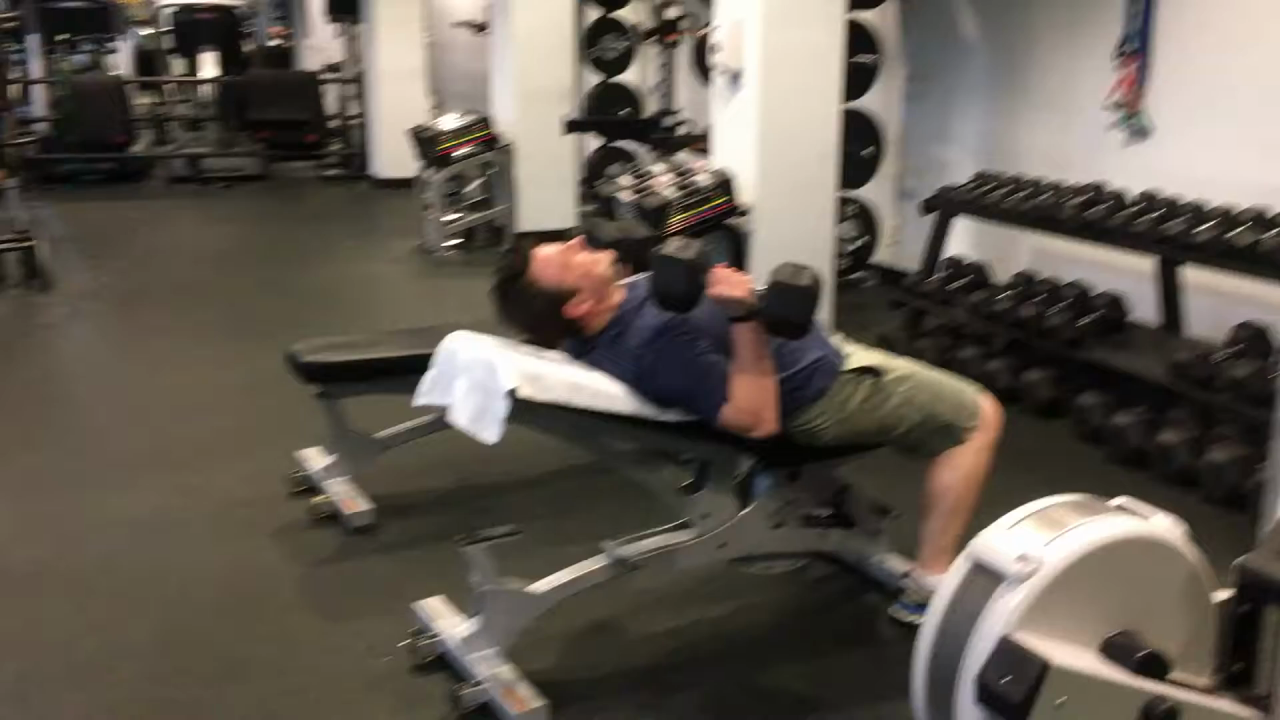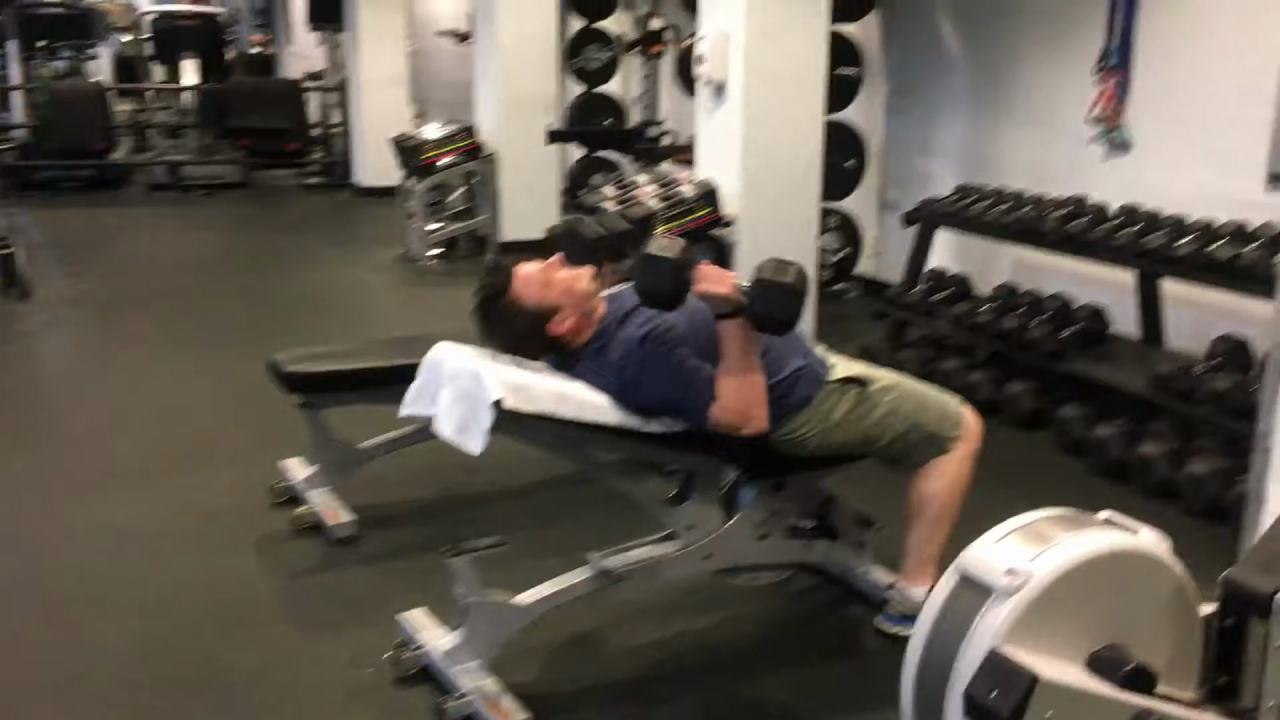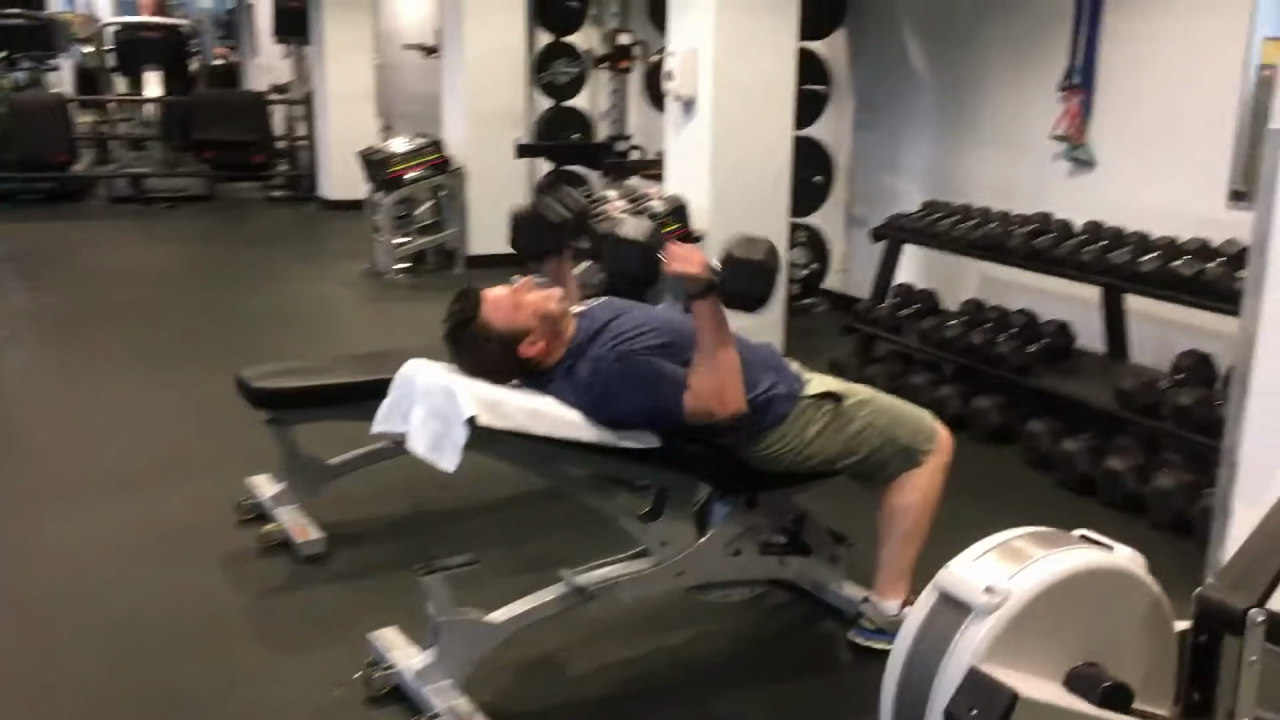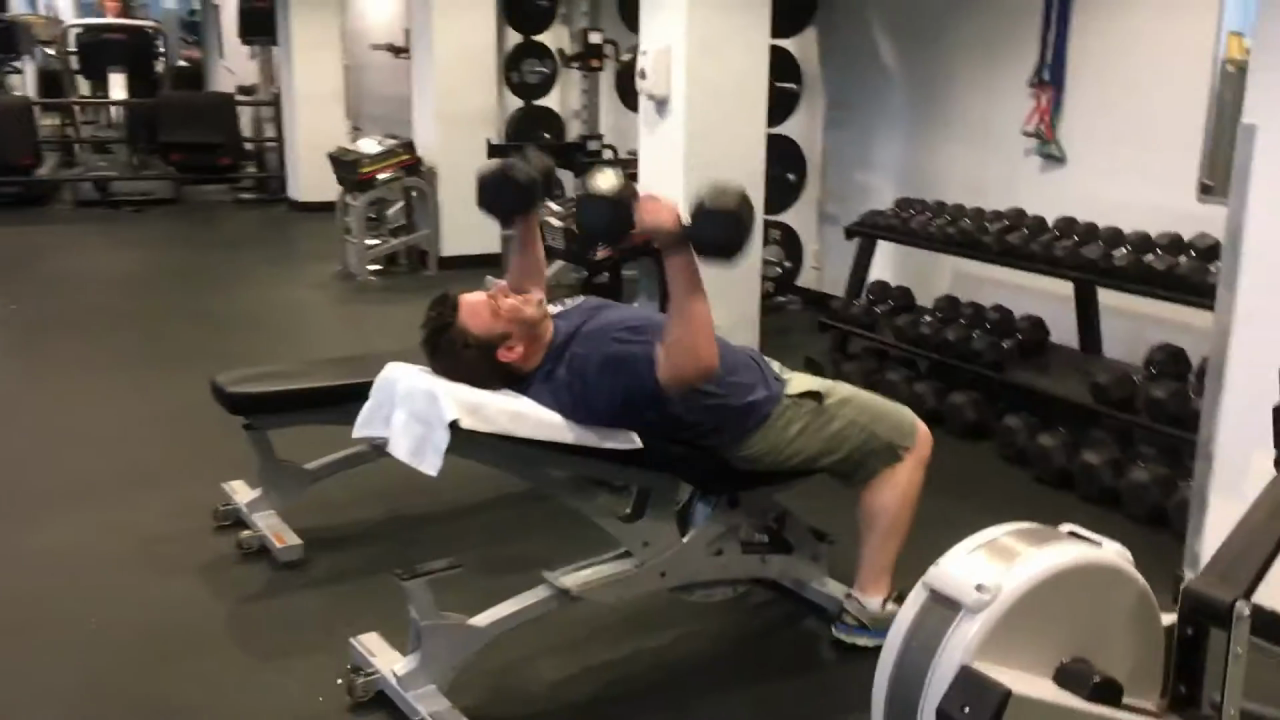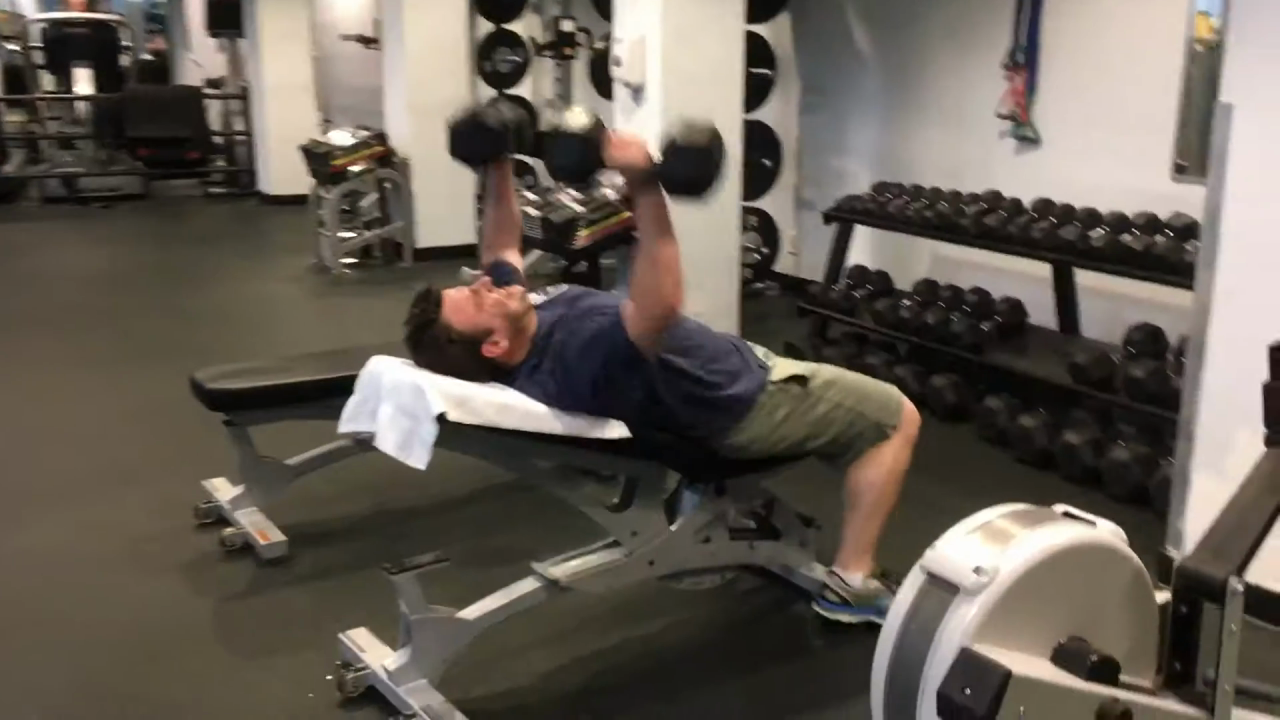
dt=0.1s
person 1, frame 1
left shoulder: (603, 325)
right shoulder: (649, 351)
right elbow: (758, 418)
right wrist: (743, 313)
right hip: (822, 386)
right knee: (979, 417)
right ankle: (930, 587)
person 1, frame 2
left shoulder: (583, 340)
right shoulder: (631, 362)
right elbow: (747, 415)
right wrist: (729, 311)
right hip: (805, 396)
right knee: (960, 429)
right ankle: (914, 599)
person 1, frame 3
left shoulder: (557, 339)
right shoulder: (603, 377)
right elbow: (724, 400)
left wrist: (558, 255)
right wrist: (701, 292)
right hip: (776, 411)
right knee: (930, 442)
right ankle: (885, 613)
person 1, frame 4
left shoulder: (537, 351)
right shoulder: (585, 376)
left elbow: (528, 294)
right elbow: (696, 360)
left wrist: (525, 216)
right wrist: (672, 245)
left hip: (738, 385)
right hip: (754, 412)
right knee: (909, 438)
right ankle: (868, 607)
person 1, frame 5
left shoulder: (511, 320)
right shoulder: (569, 366)
left elbow: (500, 250)
right elbow: (661, 305)
left wrist: (498, 169)
right wrist: (643, 183)
right hip: (741, 401)
right knee: (897, 417)
right ankle: (850, 585)
